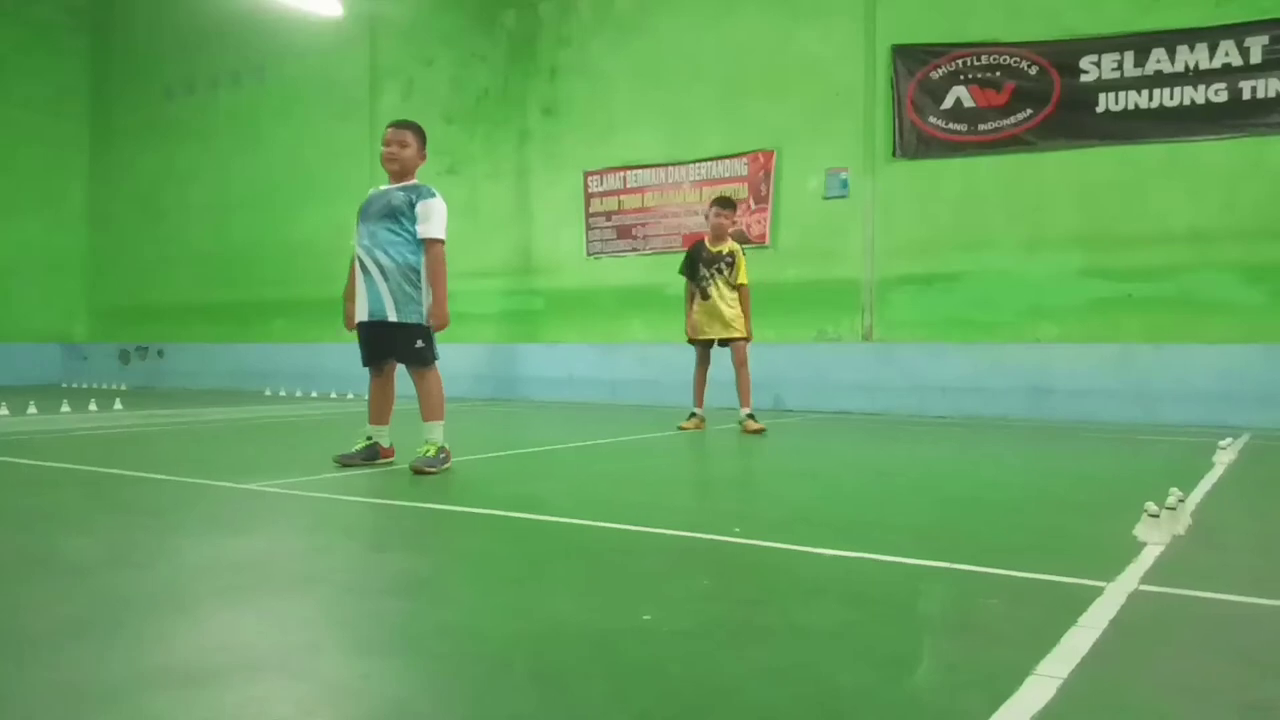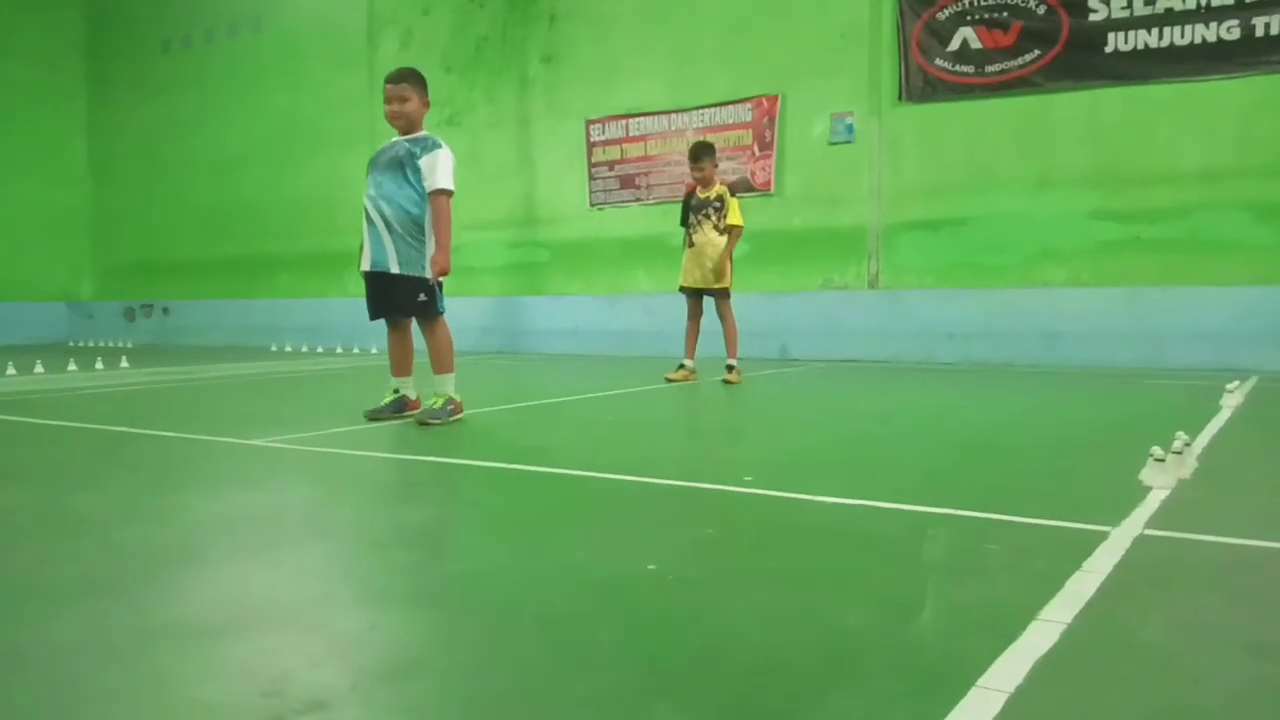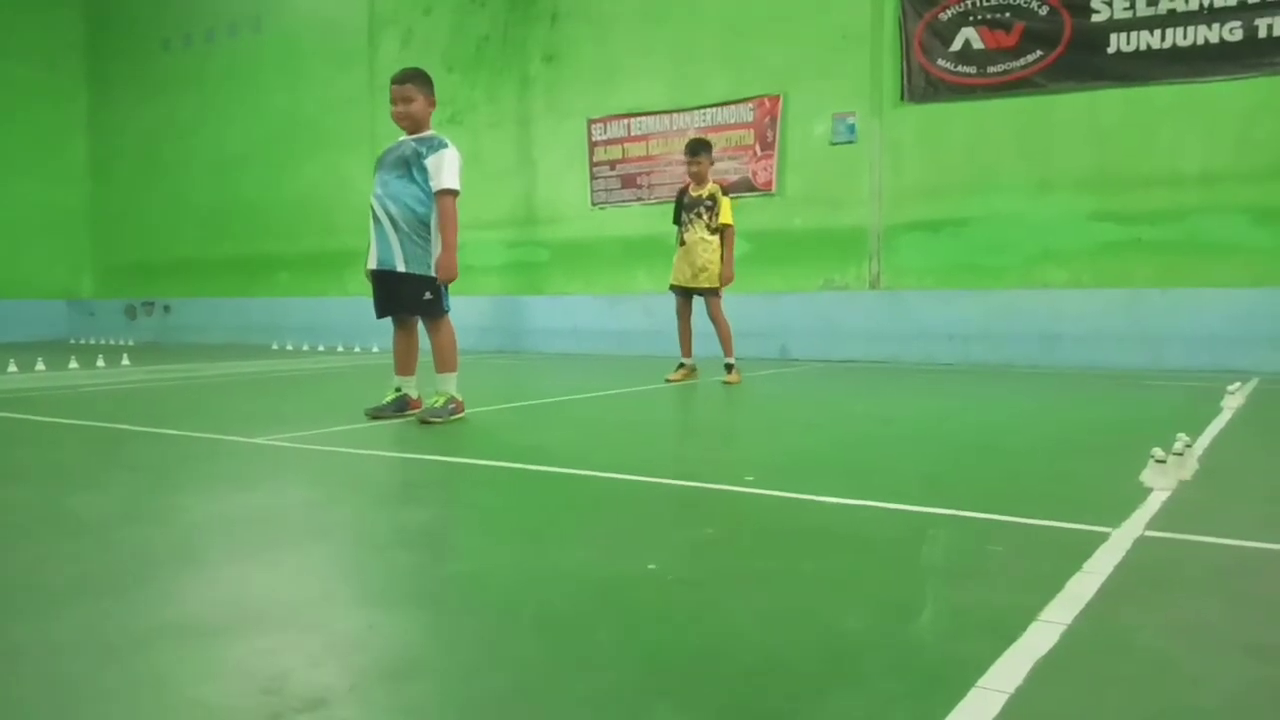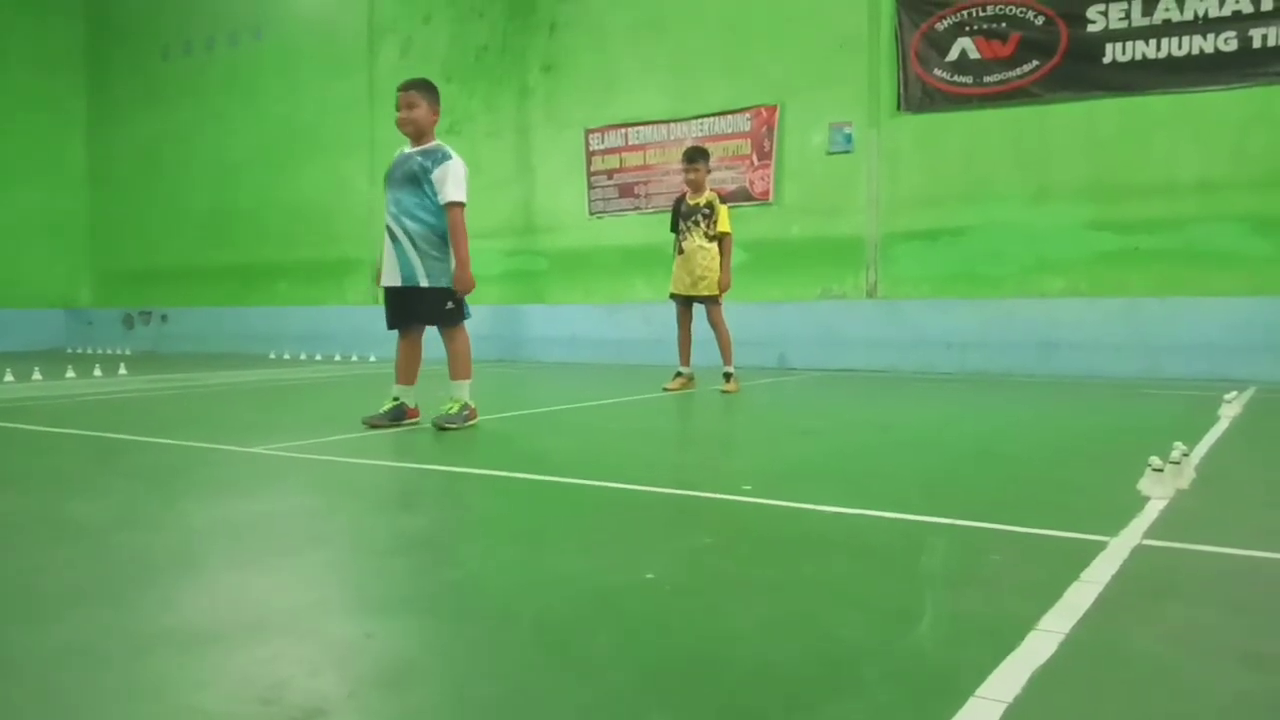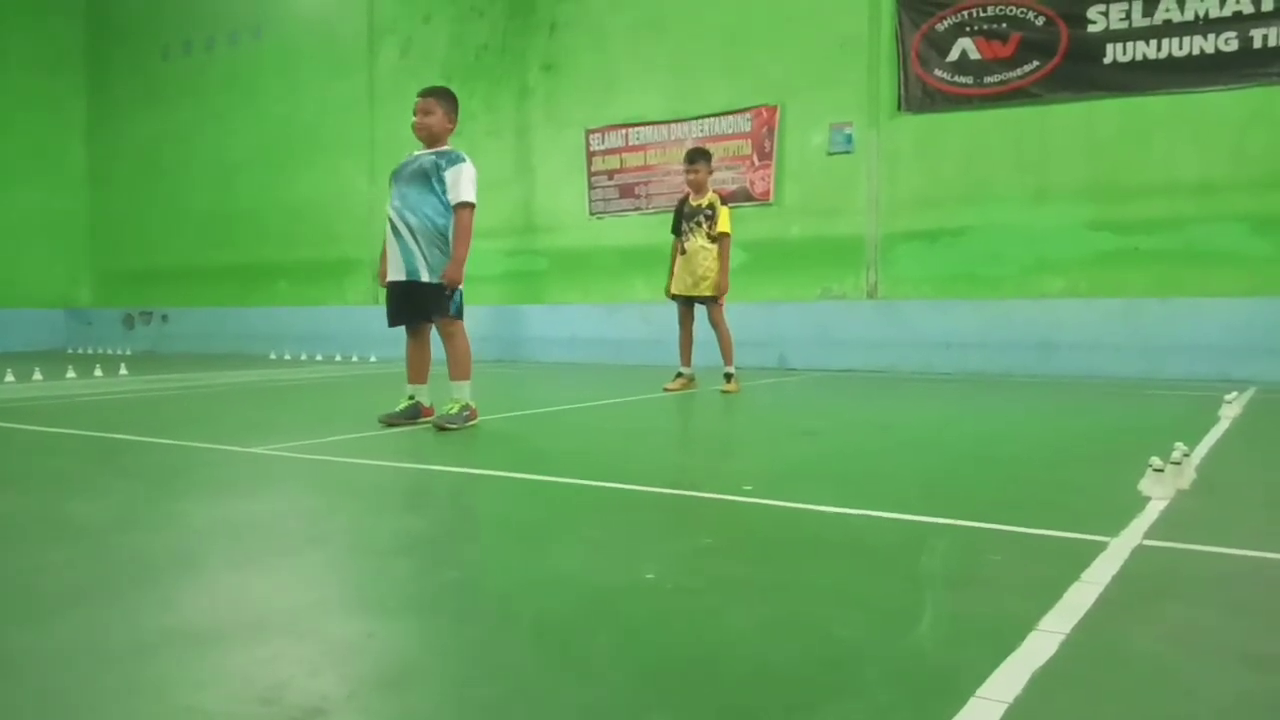
dt=1s
person 1, frame 1
left shoulder: (425, 197)
right shoulder: (371, 199)
left elbow: (434, 250)
left wrist: (440, 301)
right wrist: (349, 300)
left hip: (409, 304)
right hip: (371, 306)
left knee: (422, 367)
right knee: (379, 369)
left ankle: (436, 444)
right ankle: (378, 442)
person 1, frame 2
left shoulder: (431, 149)
right shoulder: (383, 153)
left elbow: (440, 200)
left wrist: (442, 250)
right wrist: (367, 251)
left hip: (415, 256)
right hip: (380, 258)
left knee: (431, 319)
right knee: (395, 322)
left ankle: (447, 396)
right ankle: (404, 394)
person 1, frame 3
left shoulder: (439, 148)
right shoulder: (390, 153)
left elbow: (446, 201)
left wrist: (449, 252)
right wrist: (373, 254)
left hip: (421, 256)
right hip: (387, 256)
left knee: (436, 317)
right knee: (402, 321)
left ankle: (448, 395)
right ankle: (406, 393)
person 1, frame 4
left shoulder: (444, 159)
right shoulder: (399, 160)
left elbow: (455, 213)
left wrist: (463, 264)
right wrist: (385, 260)
left hip: (436, 265)
right hip: (400, 267)
left knee: (451, 327)
right knee: (407, 331)
left ankle: (462, 402)
right ankle: (403, 402)
person 1, frame 5
left shoulder: (455, 162)
right shoulder: (405, 165)
left elbow: (464, 213)
left wrist: (457, 262)
right wrist: (384, 259)
left hip: (436, 265)
right hip: (402, 266)
left knee: (449, 325)
right knee: (415, 329)
left ankle: (463, 403)
right ankle: (418, 400)
person 2, frame 1
left shoulder: (735, 250)
right shoulder: (696, 249)
left elbow: (742, 287)
right elbow: (689, 285)
left wrist: (748, 320)
right wrist: (688, 316)
left hip: (730, 314)
right hip: (703, 316)
left knee: (740, 361)
right knee: (701, 363)
left ankle: (746, 415)
right ankle: (697, 414)
person 2, frame 2
left shoulder: (726, 193)
right shoulder: (690, 196)
left elbow: (737, 227)
left wrist: (724, 255)
right wrist: (686, 259)
left hip: (717, 264)
right hip: (693, 265)
left knee: (724, 311)
right knee: (693, 314)
left ankle: (732, 365)
right ankle: (688, 365)
person 2, frame 3
left shoulder: (718, 193)
right shoulder: (683, 194)
left elbow: (728, 229)
left wrist: (728, 263)
right wrist: (678, 257)
left hip: (709, 264)
right hip: (684, 263)
left knee: (714, 312)
right knee: (682, 313)
left ankle: (731, 365)
right ankle: (687, 364)
person 2, frame 4
left shoulder: (715, 201)
right shoulder: (680, 202)
left elbow: (725, 236)
left wrist: (726, 271)
right wrist: (675, 267)
left hip: (708, 271)
right hip: (683, 272)
left knee: (715, 319)
right knee: (682, 321)
left ankle: (729, 373)
right ankle: (684, 373)
person 2, frame 5
left shoulder: (717, 202)
right shoulder: (683, 204)
left elbow: (724, 238)
left wrist: (723, 274)
right wrist: (671, 276)
left hip: (709, 273)
right hip: (684, 274)
left knee: (717, 319)
right knee: (684, 322)
left ankle: (730, 373)
right ankle: (685, 373)
